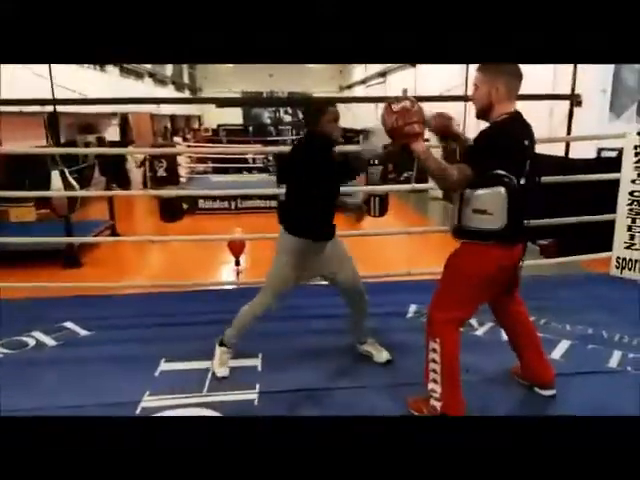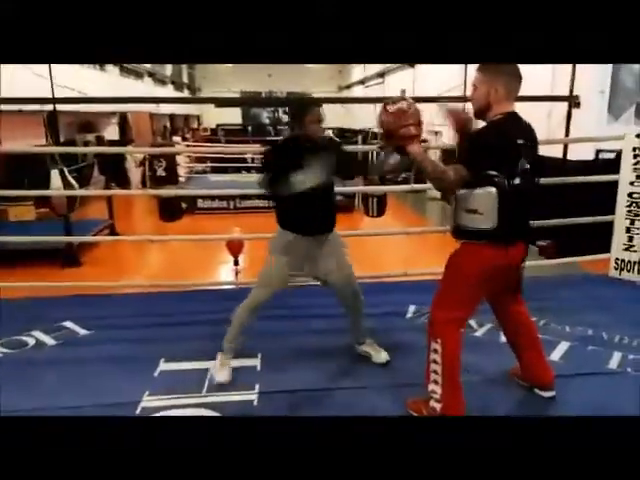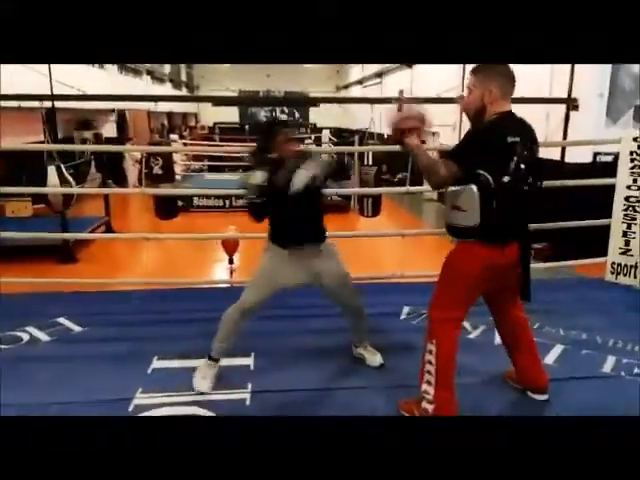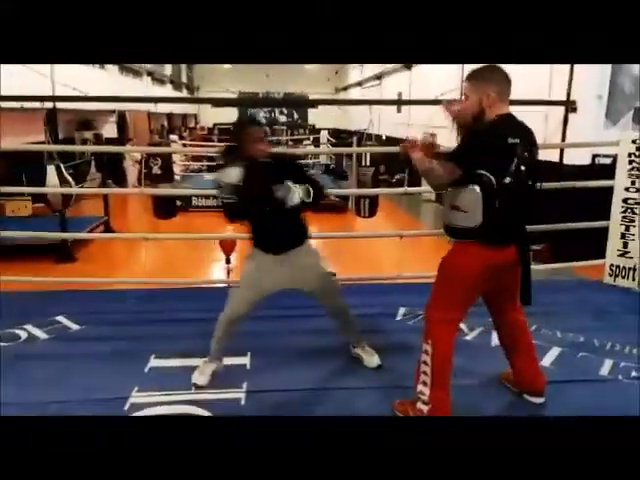
dt=0.1s
person 1, frame 1
left shoulder: (496, 136)
right shoulder: (520, 130)
left elbow: (452, 181)
left wrist: (417, 144)
right wrist: (452, 137)
left hip: (484, 247)
right hip: (512, 242)
left knee: (443, 319)
right knee: (510, 307)
left ankle: (445, 406)
right ankle: (540, 376)
person 1, frame 2
left shoulder: (492, 135)
right shoulder: (521, 132)
left elbow: (449, 182)
left wrist: (412, 146)
right wrist: (466, 132)
left hip: (483, 246)
right hip: (513, 242)
left knee: (444, 319)
right knee: (511, 307)
left ankle: (445, 406)
right ankle: (540, 377)
person 1, frame 3
left shoulder: (484, 135)
right shoulder: (524, 132)
left elbow: (439, 176)
left wrist: (414, 142)
left hip: (478, 247)
right hip: (512, 244)
left knee: (442, 320)
right knee: (509, 310)
left ankle: (436, 406)
right ankle: (534, 380)
person 1, frame 4
left shoulder: (483, 136)
right shoulder: (524, 135)
left elbow: (442, 178)
left wrist: (416, 154)
right wrist: (465, 126)
left hip: (476, 248)
right hip: (511, 245)
left knee: (440, 320)
right knee: (509, 311)
left ankle: (431, 407)
right ankle: (531, 382)
person 2, frame 1
left shoulder: (325, 147)
right shoulder: (305, 149)
right elbow: (346, 170)
left hip: (326, 238)
right hip: (296, 240)
left knee: (356, 292)
right knee: (266, 300)
left ankle: (363, 340)
right ankle: (226, 345)
person 2, frame 2
left shoulder: (328, 147)
right shoulder: (280, 153)
left elbow: (350, 169)
right elbow: (276, 193)
right wrist: (304, 179)
left hip: (325, 237)
right hip: (292, 238)
left knee: (351, 293)
right knee: (257, 298)
left ankle: (362, 341)
right ankle: (226, 352)
person 2, frame 3
left shoulder: (310, 162)
right shoulder: (262, 173)
right elbow: (259, 214)
right wrist: (259, 189)
left hip: (316, 247)
right hip: (281, 250)
left knee: (350, 301)
right knee: (243, 306)
left ankle: (361, 344)
right ankle: (213, 359)
person 2, frame 4
left shoulder: (285, 165)
right shoulder: (236, 172)
left elbow: (318, 194)
right elbow: (233, 215)
left wrist: (299, 193)
right wrist: (229, 185)
left hip: (298, 251)
right hip: (264, 254)
left knee: (335, 303)
right knee: (233, 312)
left ankle: (358, 344)
right ankle: (213, 358)
